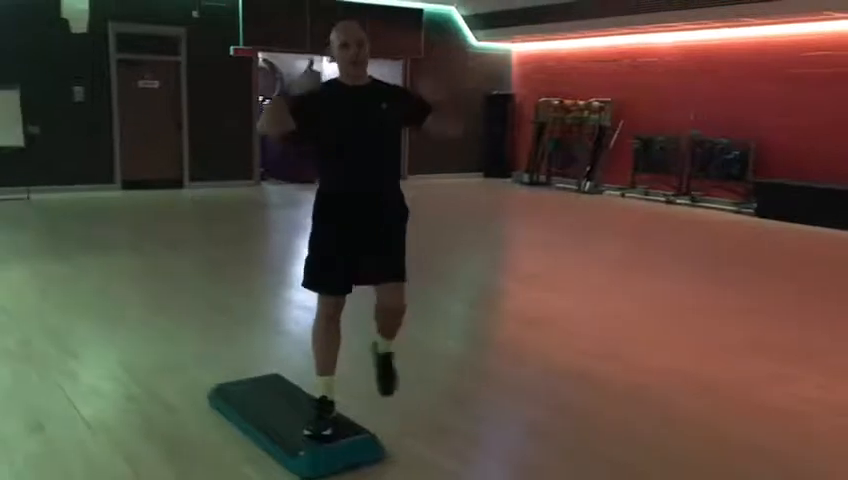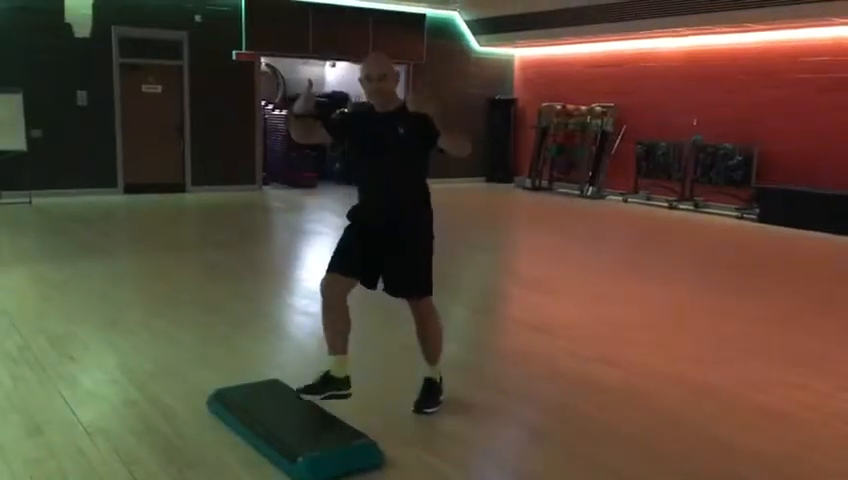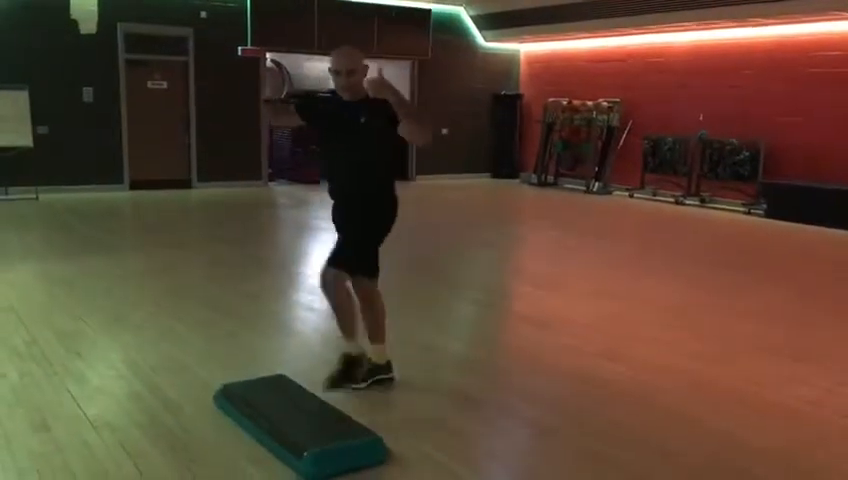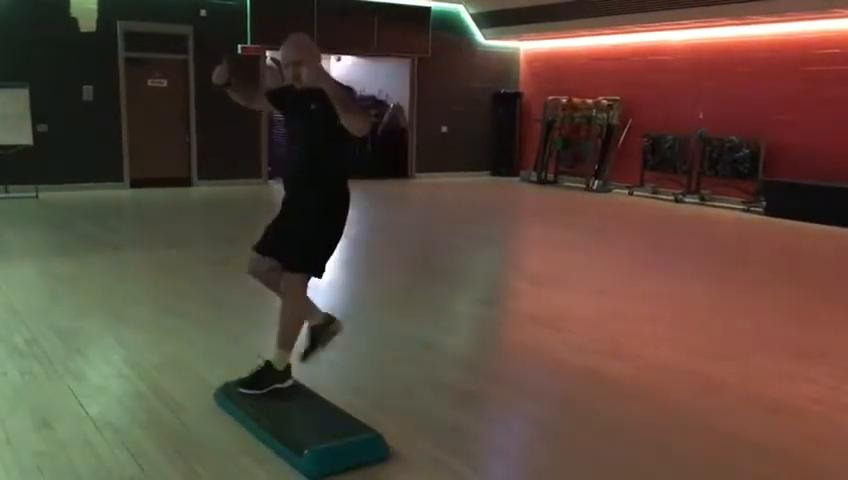
dt=0.5s
person 1, frame 1
left shoulder: (393, 96)
right shoulder: (318, 97)
left elbow: (447, 129)
right elbow: (268, 128)
left wrist: (437, 101)
right wrist: (289, 95)
left hip: (384, 210)
right hip: (334, 212)
left knee: (391, 297)
right knee: (329, 304)
left ankle: (382, 348)
right ankle: (326, 399)
person 1, frame 2
left shoulder: (417, 120)
right shoulder: (354, 121)
left elbow: (462, 149)
right elbow: (304, 136)
left wrist: (432, 117)
right wrist: (301, 112)
left hip: (410, 223)
right hip: (367, 219)
left knee: (420, 304)
right knee: (332, 287)
left ankle: (433, 379)
right ankle: (337, 376)
person 1, frame 3
left shoulder: (382, 107)
right shoulder: (326, 106)
left elbow: (422, 137)
right elbow: (281, 116)
left wrist: (393, 96)
left hip: (374, 208)
right hip: (345, 208)
left knee: (332, 278)
right knee: (362, 283)
left ankle: (353, 353)
right ankle: (378, 361)
person 1, frame 4
left shoulder: (333, 95)
right shoulder: (292, 94)
left elbow: (360, 127)
right elbow: (253, 99)
left wrist: (327, 84)
right wrist: (226, 82)
left hip: (325, 204)
right hip: (297, 201)
left knee: (291, 281)
right knee: (259, 266)
left ankle: (279, 369)
right ankle: (318, 321)
